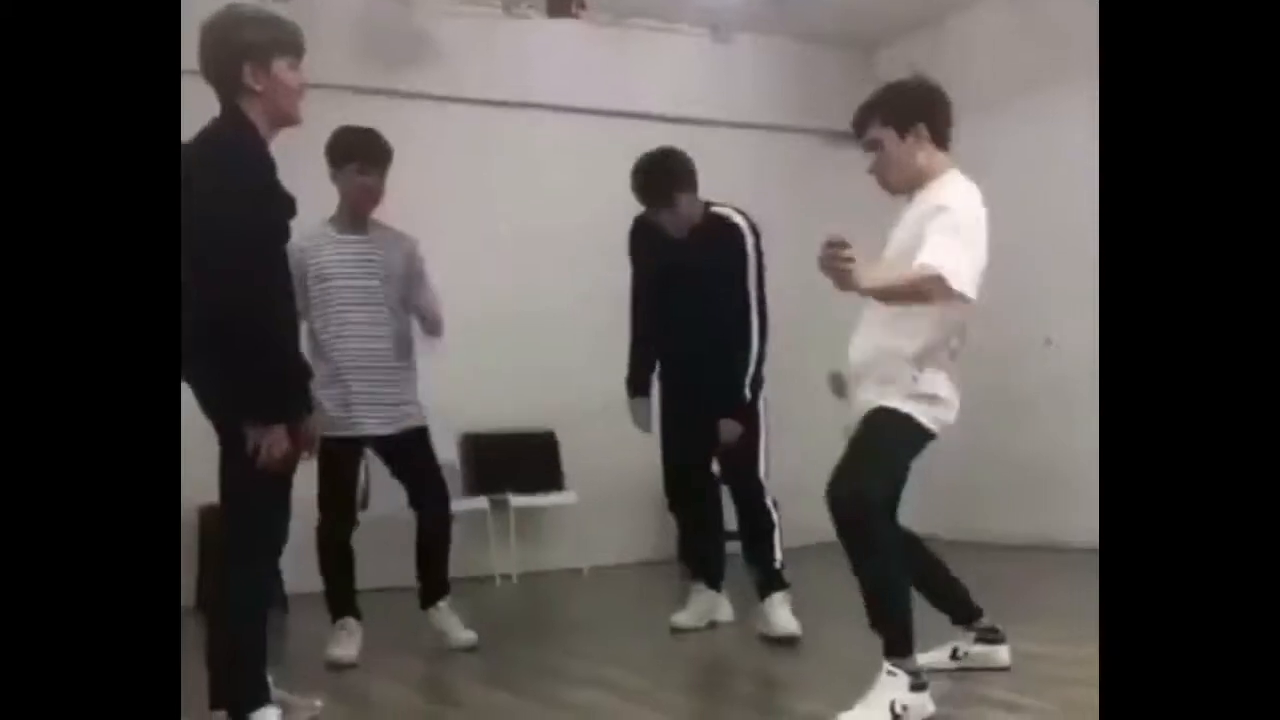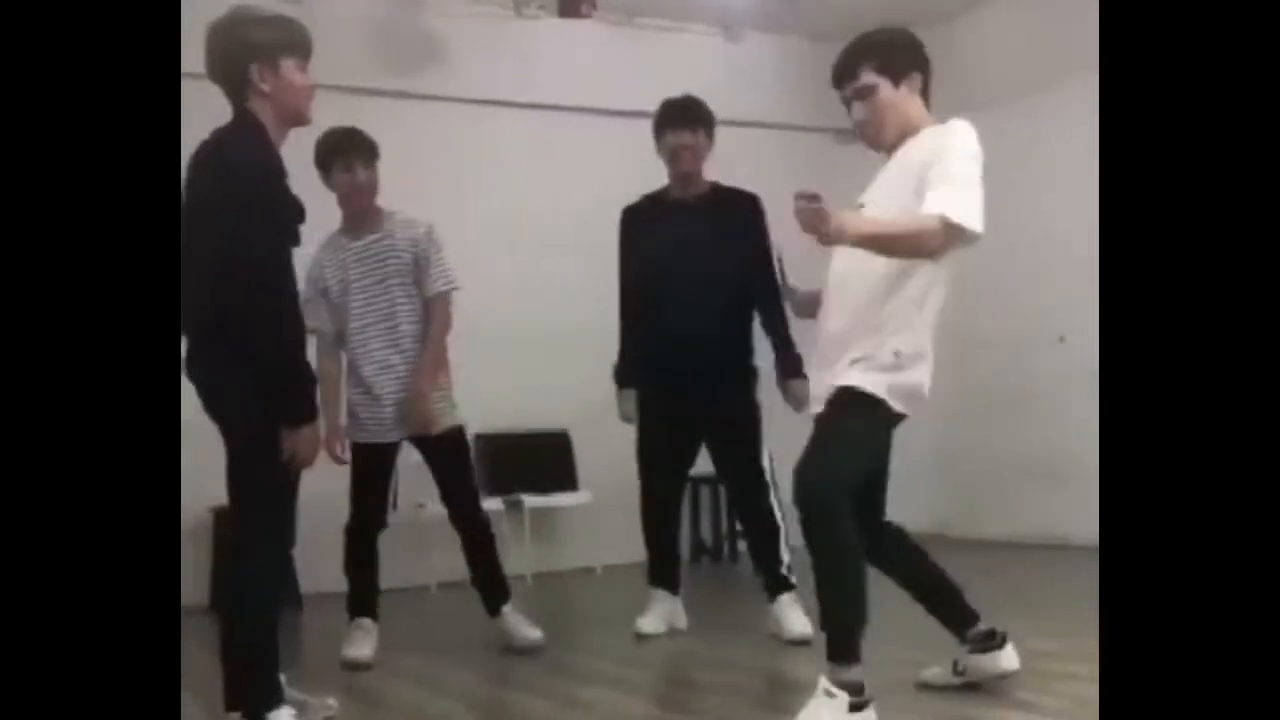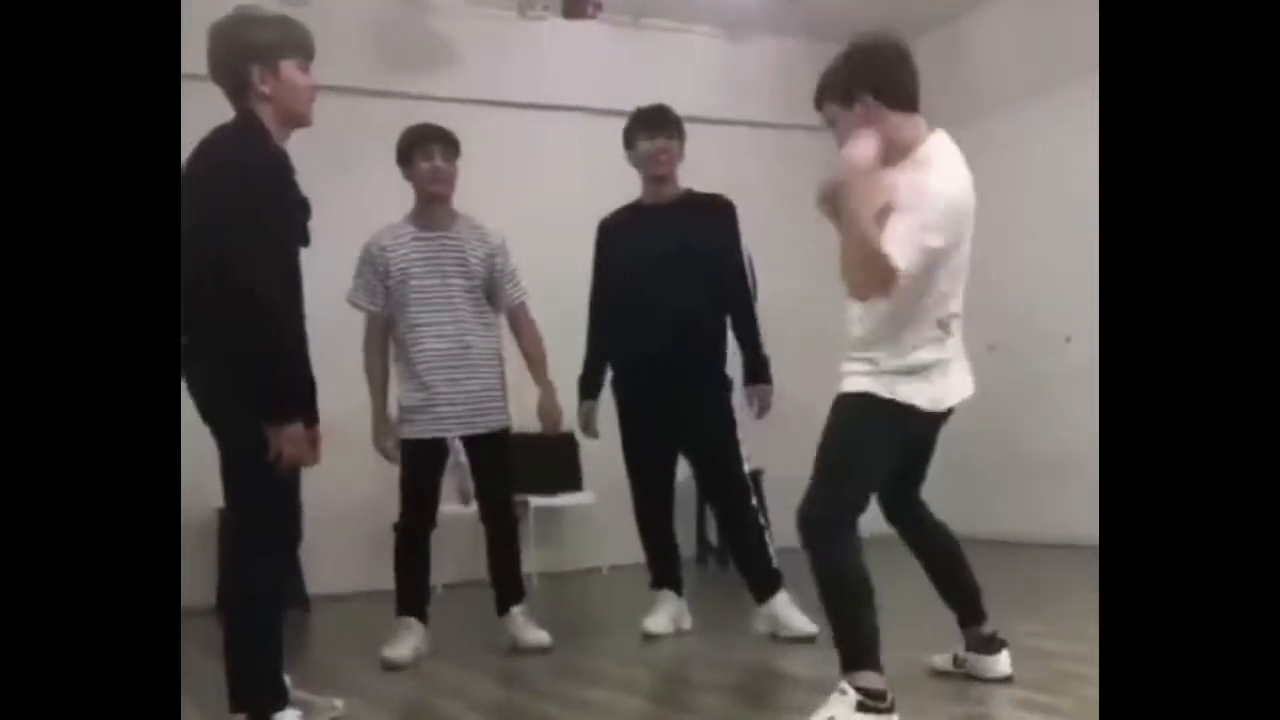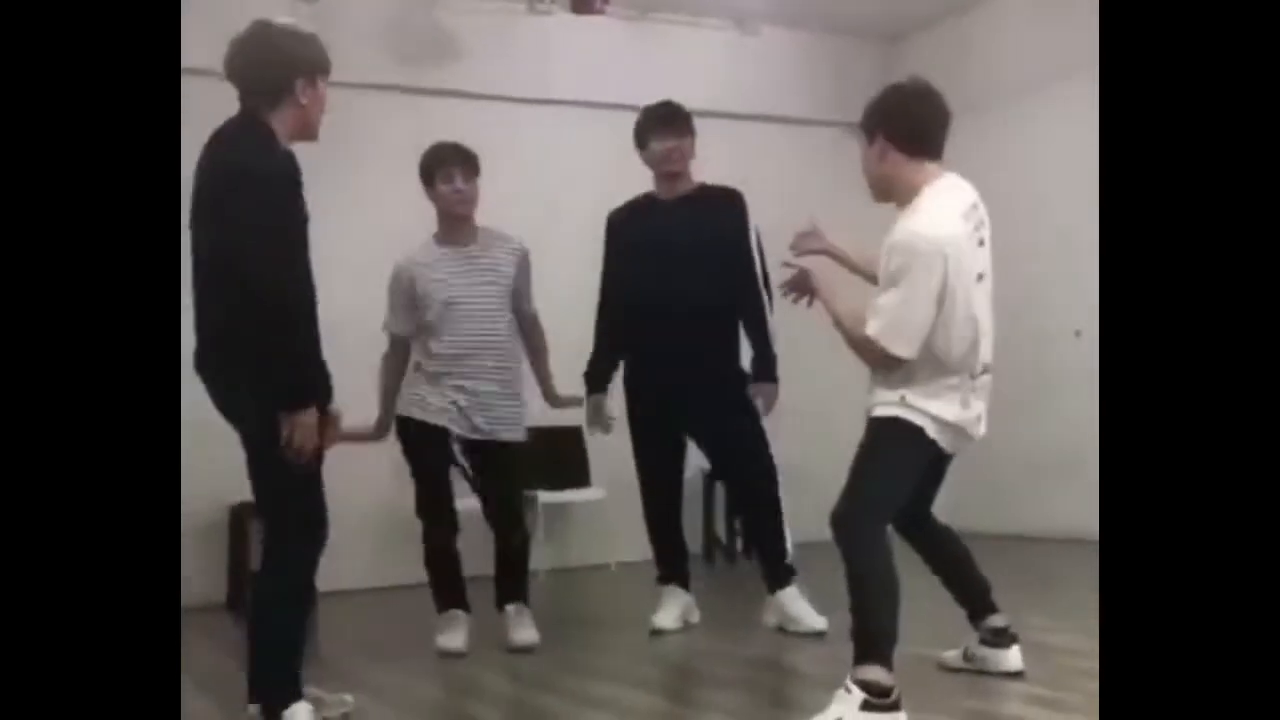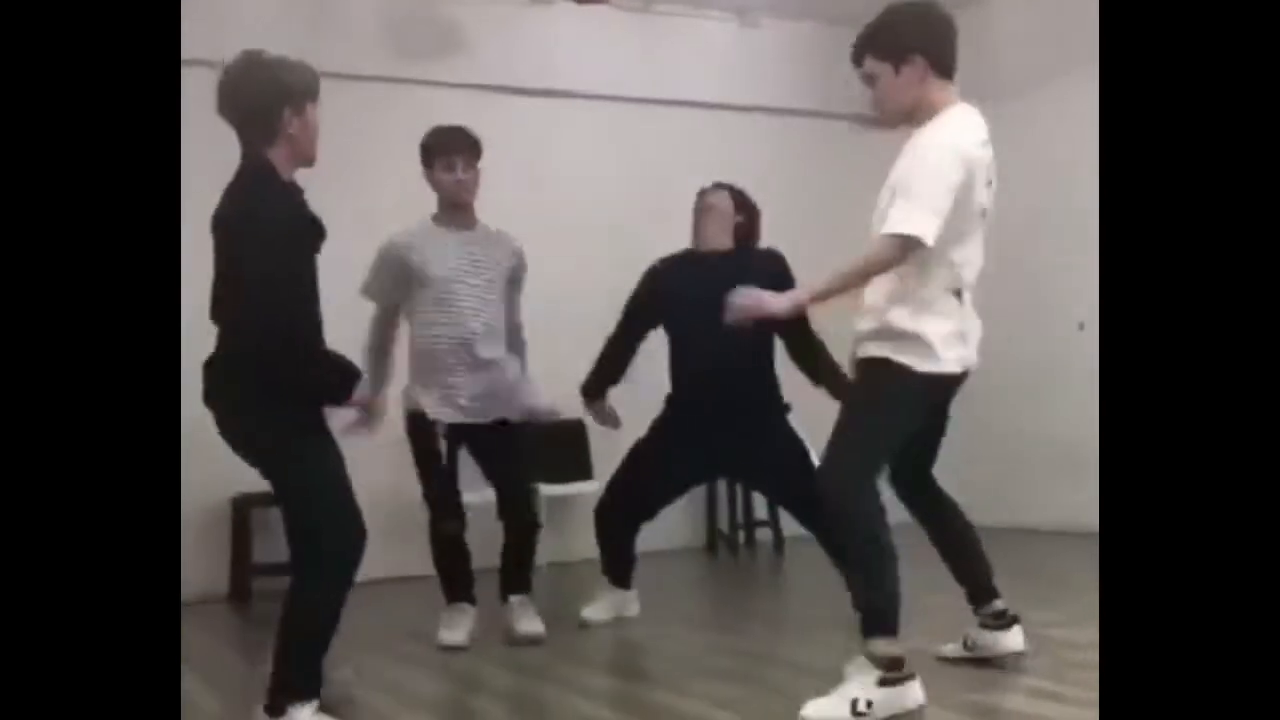
dt=0.7s
person 1, frame 1
left shoulder: (224, 154)
right shoulder: (233, 158)
right elbow: (242, 290)
left wrist: (289, 398)
right wrist: (269, 407)
left hip: (246, 375)
right hip: (246, 379)
left knee: (253, 536)
right knee: (254, 537)
person 1, frame 2
left shoulder: (232, 157)
right shoulder: (244, 161)
right elbow: (263, 296)
left wrist: (294, 400)
right wrist: (298, 408)
left hip: (240, 374)
right hip: (252, 382)
left knee: (262, 538)
right knee: (262, 540)
person 1, frame 3
left shoulder: (235, 158)
right shoulder: (248, 161)
right elbow: (262, 295)
left wrist: (291, 403)
right wrist: (286, 408)
left hip: (237, 375)
right hip: (244, 381)
left knee: (265, 536)
right knee: (264, 540)
person 1, frame 4
left shoulder: (237, 152)
right shoulder: (260, 160)
right elbow: (277, 285)
left wrist: (309, 392)
right wrist: (301, 397)
left hip: (250, 367)
right hip: (260, 372)
left knee: (294, 528)
right knee: (295, 529)
person 1, frame 5
left shoulder: (258, 198)
right shoulder: (265, 206)
right elbow: (276, 324)
left wrist: (334, 375)
right wrist: (344, 379)
left hip: (271, 394)
right hip: (267, 399)
left knee: (324, 531)
right knee: (334, 537)
person 2, frame 1
left shoulder: (955, 201)
right shoulder: (928, 206)
left elbow: (939, 285)
left wrist: (863, 279)
right wrist: (856, 370)
left hip: (909, 396)
right hip: (891, 394)
left knee: (852, 501)
right knee: (876, 522)
right ankle: (980, 632)
person 2, frame 2
left shoulder: (951, 143)
right shoulder: (896, 170)
left elbow: (944, 232)
left wrist: (844, 229)
right wrist: (819, 300)
left hip: (881, 369)
right hip: (852, 369)
left knee: (819, 491)
right knee: (864, 522)
right ankle: (983, 642)
person 2, frame 3
left shoulder: (938, 185)
right shoulder: (921, 157)
left elbow: (866, 277)
right elbow: (876, 250)
left wrist: (860, 179)
right wrist: (847, 198)
left hip: (891, 381)
right hip: (915, 379)
left knee: (825, 521)
right knee: (903, 506)
right ankle: (983, 642)
person 2, frame 4
left shoulder: (921, 233)
right shoulder: (959, 197)
left elbow: (881, 350)
left wrist: (823, 292)
right wrist: (835, 253)
left hip: (920, 406)
right hip: (950, 396)
left knee: (856, 523)
right knee: (911, 516)
right ankle: (997, 637)
person 2, frame 5
left shoulder: (942, 144)
right shoulder: (966, 132)
left elbow: (899, 247)
left wrist: (794, 300)
left hip: (912, 344)
right hip: (934, 343)
left knee: (844, 484)
right knee: (914, 480)
right ankle: (996, 620)
person 3, frame 1
left shoulder: (402, 248)
right shoulder: (303, 249)
left elbow: (426, 322)
left wrist: (431, 317)
left hip: (398, 409)
right hip: (333, 412)
left knee: (433, 502)
right knee: (336, 519)
left ankle: (436, 603)
right ankle: (346, 621)
person 3, frame 2
left shoulder: (416, 235)
right shoulder: (323, 263)
left elbow: (441, 314)
right elbow: (328, 347)
left wrist: (421, 385)
right wrist: (332, 418)
left hip: (430, 402)
right hip: (369, 413)
left knee: (467, 509)
right knee: (364, 521)
left ankle: (502, 608)
right ankle: (363, 621)
person 3, frame 3
left shoulder: (488, 242)
right shoulder: (383, 248)
left elbow: (519, 316)
right elbow: (377, 334)
left wrist: (546, 388)
right wrist: (378, 409)
left hip: (485, 405)
right hip: (419, 410)
left knee: (500, 512)
right knee: (415, 519)
left ankle: (514, 611)
right ankle: (411, 622)
person 3, frame 4
left shoulder: (512, 253)
right shoulder: (412, 269)
left elbow: (529, 324)
right elbow: (399, 348)
left wrist: (549, 390)
right wrist: (381, 420)
left hip: (498, 414)
right hip: (429, 410)
left knee: (509, 520)
right knee: (438, 522)
left ankle: (515, 608)
right ankle: (453, 614)
person 3, frame 5
left shoulder: (506, 249)
right shoulder: (403, 249)
right elbow: (383, 321)
left wrist: (522, 392)
right wrist: (372, 389)
left hip: (497, 403)
right hip: (433, 400)
left knee: (522, 510)
right knee: (446, 515)
left ankle: (518, 600)
right ankle: (458, 606)
person 4, frame 1
left shoulder: (735, 231)
right shoulder: (644, 235)
left elbow: (752, 324)
right elbow: (644, 314)
left wrist: (737, 404)
right wrist: (638, 384)
left hip: (733, 384)
right hip: (680, 383)
left knee: (749, 485)
right knee: (685, 488)
left ankle: (773, 596)
right ankle: (707, 591)
person 4, frame 2
left shoulder: (742, 210)
right shoulder: (639, 218)
left elbow: (768, 293)
right elbow: (631, 306)
left wrist: (789, 364)
right wrist: (627, 377)
left hip: (728, 378)
right hip: (662, 382)
left knee: (751, 488)
right knee: (658, 493)
left ankle: (781, 595)
right ankle: (665, 595)
person 4, frame 3
left shoulder: (715, 213)
right shoulder: (615, 229)
left elbow: (738, 297)
right elbow: (602, 313)
left wrist: (757, 367)
right wrist: (589, 386)
left hip: (702, 379)
right hip: (638, 384)
left knee: (729, 487)
right knee: (651, 494)
left ankle: (771, 597)
right ankle: (669, 595)
person 4, frame 4
left shoulder: (725, 207)
right shoulder: (625, 222)
left elbow: (750, 292)
right elbow: (612, 306)
left wrist: (764, 366)
right wrist: (597, 381)
left hip: (717, 375)
right hip: (650, 381)
left knee: (753, 477)
right knee: (660, 490)
left ankle: (783, 591)
right ankle: (676, 591)
person 4, frame 5
left shoulder: (766, 268)
right shoulder: (667, 275)
left elbow: (801, 342)
right elbow: (625, 337)
right wrist: (596, 390)
left hip: (760, 422)
right hip: (687, 423)
left knee: (825, 508)
right knee: (615, 509)
right ankle: (619, 591)
